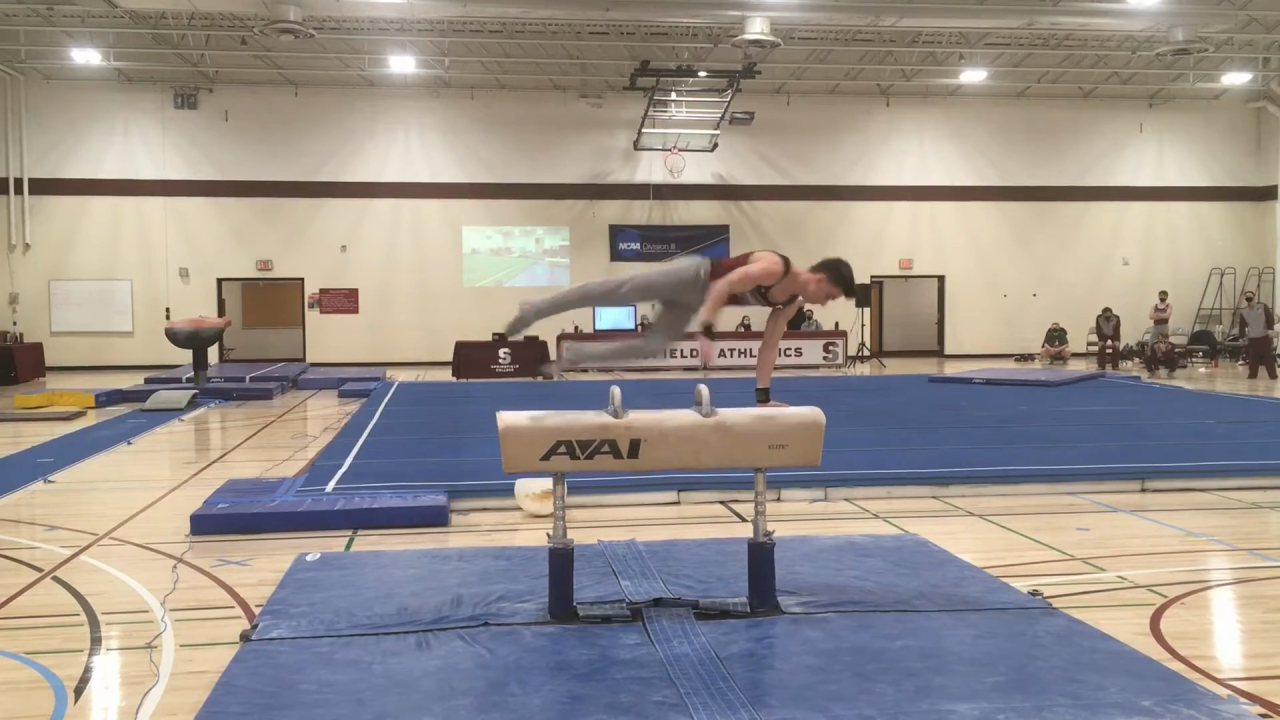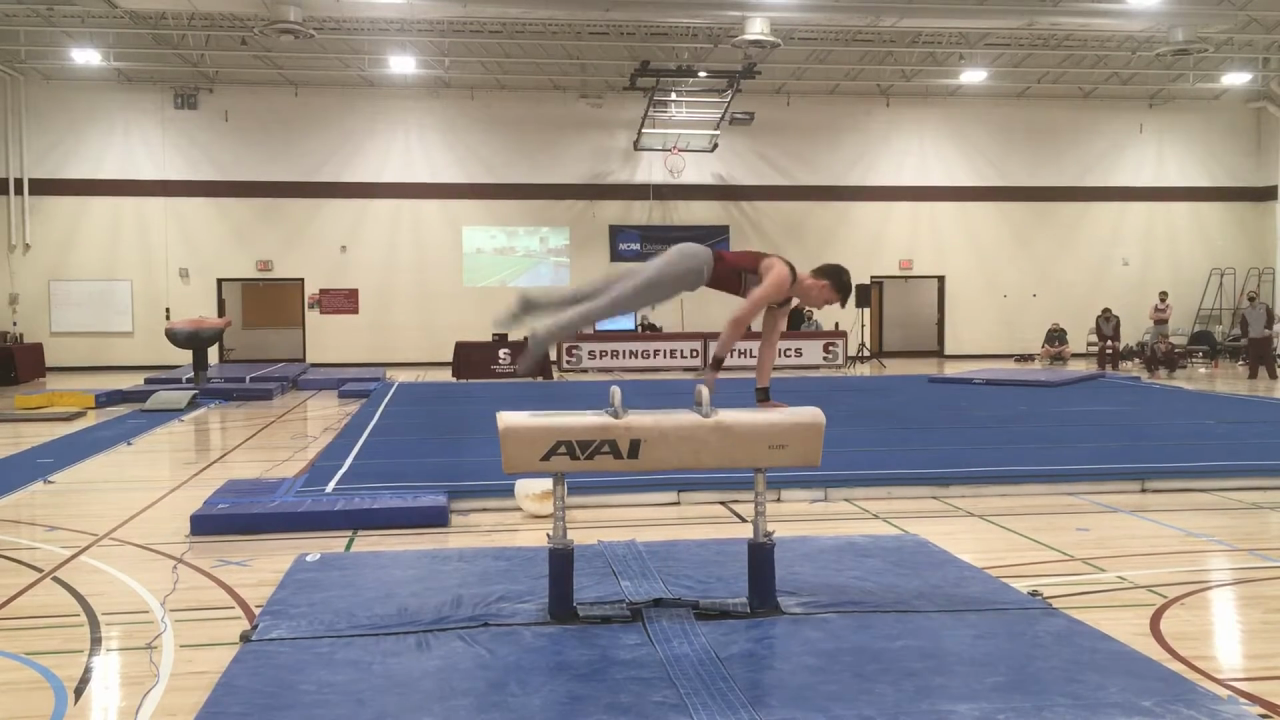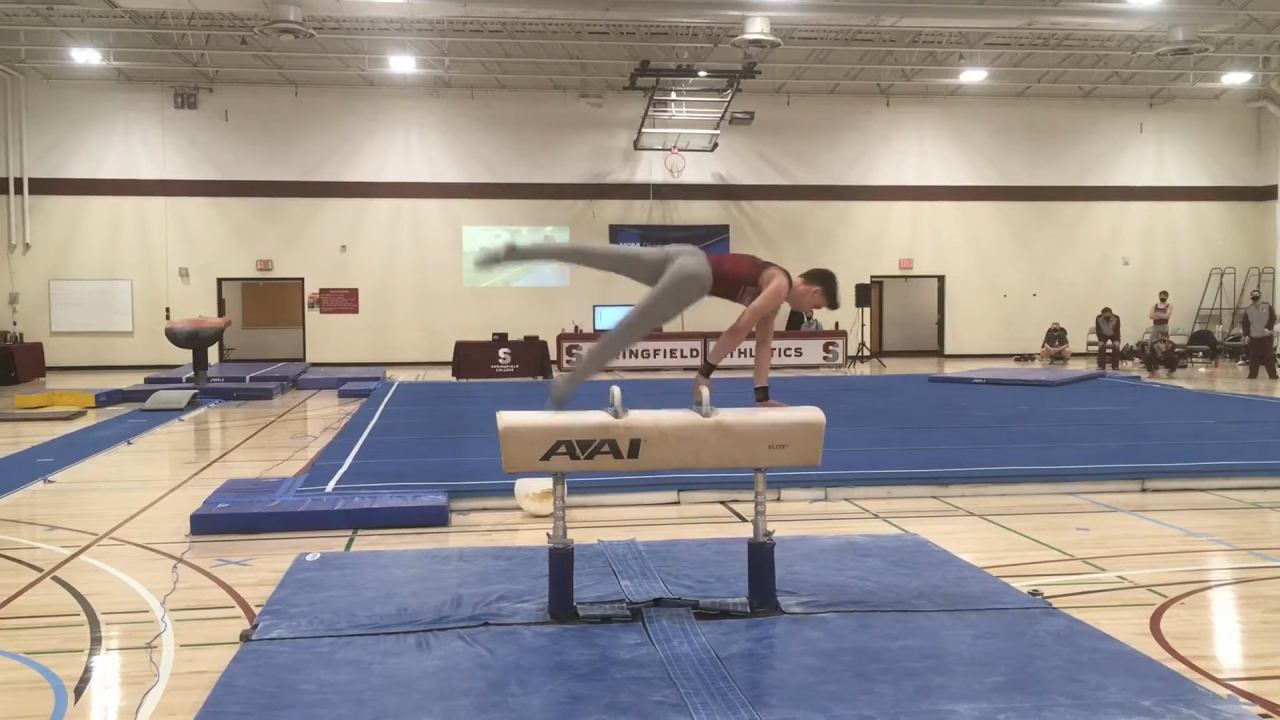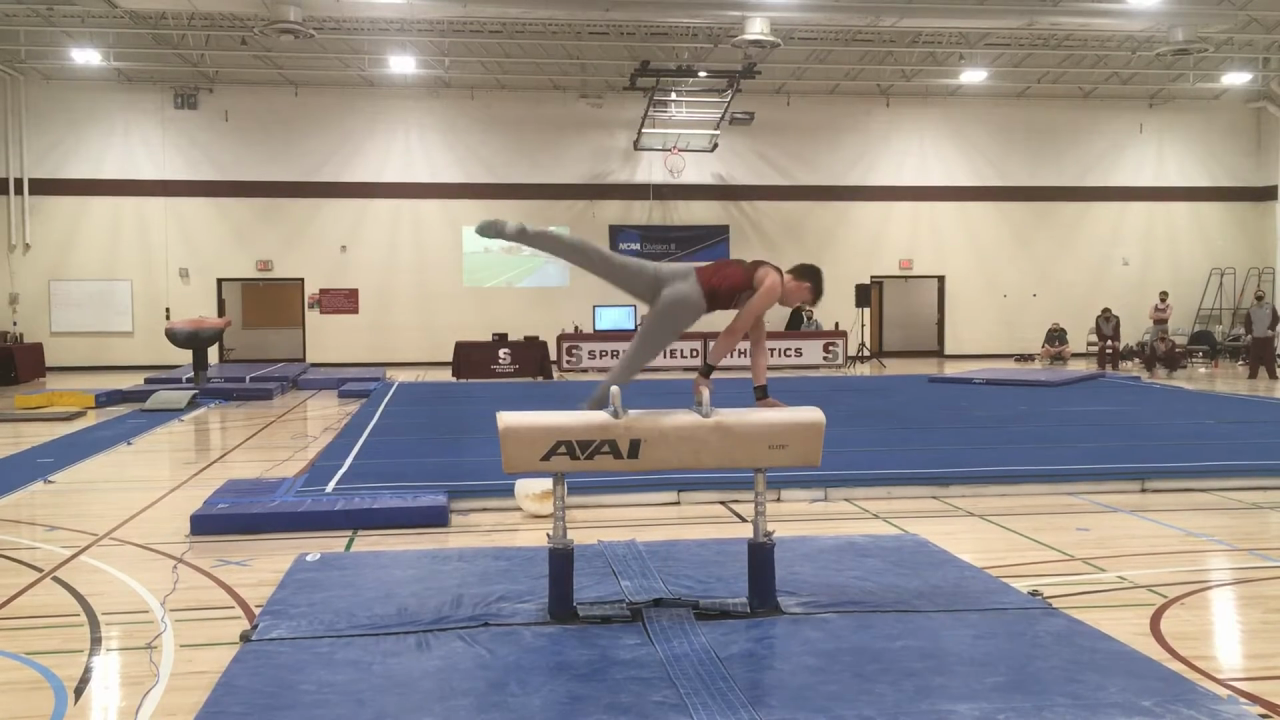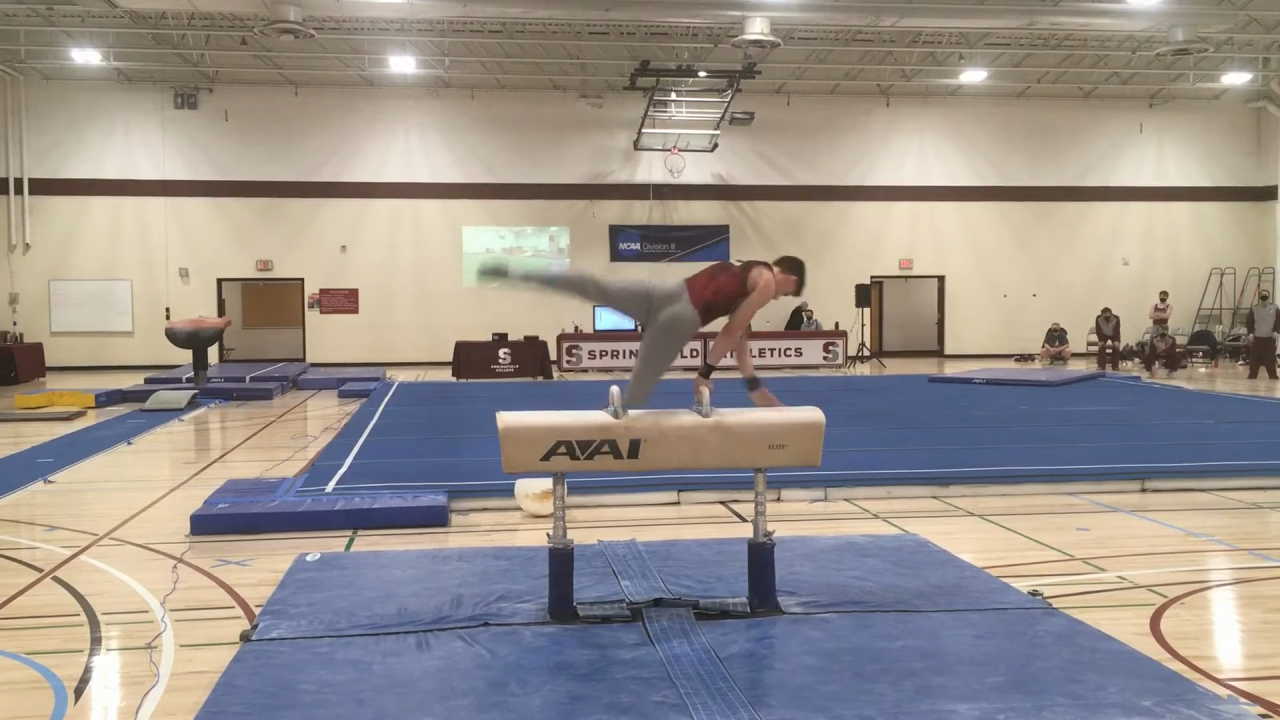
dt=0.1s
person 1, frame 1
left shoulder: (791, 301)
right shoulder: (775, 267)
left elbow: (769, 344)
right elbow: (721, 286)
left wrist: (763, 395)
right wrist: (705, 333)
left hip: (705, 304)
right hip: (693, 274)
left knee: (655, 344)
right knee: (617, 290)
left ankle: (576, 355)
right ankle: (534, 310)
person 1, frame 2
left shoulder: (785, 299)
right shoulder: (783, 277)
left elbow: (768, 344)
right elbow: (740, 319)
left wrist: (763, 395)
right wrist: (714, 366)
left hip: (695, 262)
right hip: (695, 259)
left knee: (615, 289)
right knee: (617, 300)
left ankle: (535, 304)
right ankle: (545, 334)
person 1, frame 3
left shoulder: (771, 301)
right shoulder: (780, 286)
left elbow: (763, 345)
right elbow: (739, 331)
left wrist: (762, 396)
right wrist: (706, 372)
left hip: (685, 260)
right hip: (693, 271)
left knee: (598, 256)
right knee: (628, 330)
left ankle: (518, 251)
right ankle: (566, 384)
person 1, frame 4
left shoulder: (757, 284)
right shoulder: (772, 284)
left elbow: (758, 344)
right elbow: (735, 332)
left wrist: (762, 392)
right wrist: (706, 372)
left hip: (677, 274)
right hip: (685, 297)
left knee: (591, 256)
right knee: (628, 368)
left ankle: (516, 231)
right ankle: (590, 414)
person 1, frame 5
left shoulder: (745, 270)
right shoulder: (766, 281)
left elbow: (736, 334)
right elbow: (732, 332)
left wrist: (753, 382)
right wrist: (706, 373)
left hip: (666, 292)
right hip: (680, 319)
left knee: (586, 285)
right knee: (637, 390)
left ankle: (513, 273)
